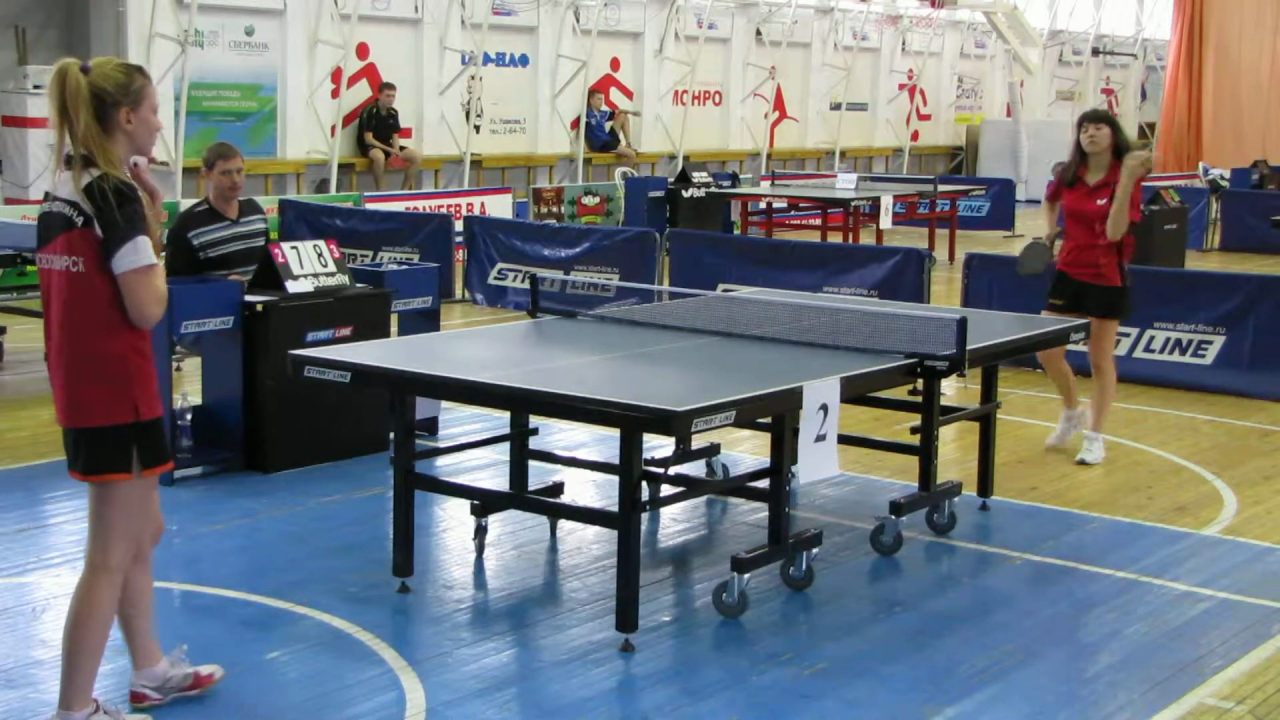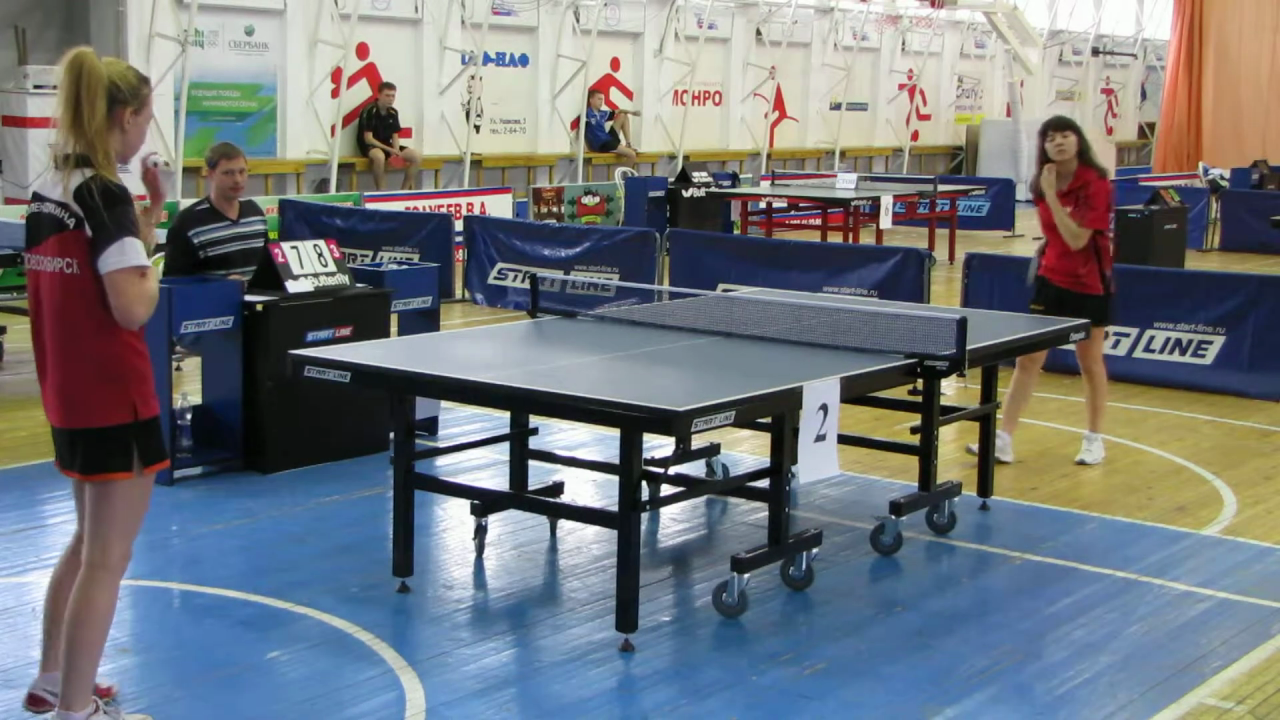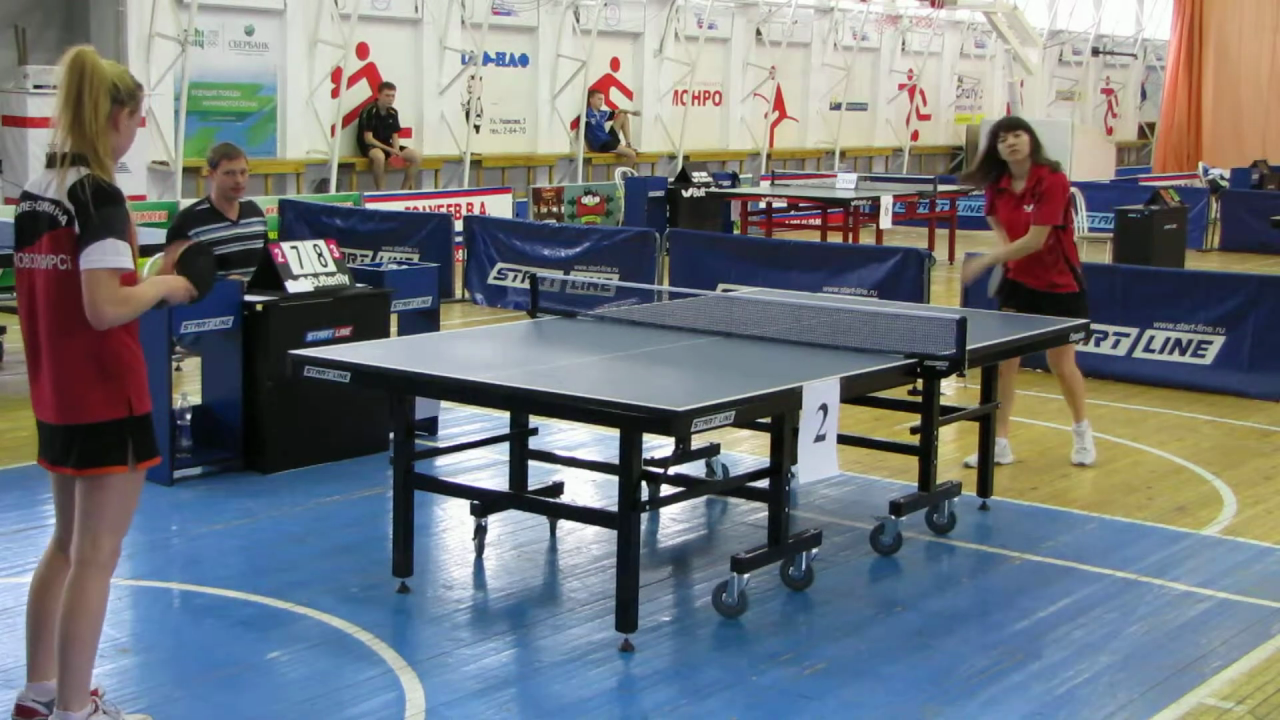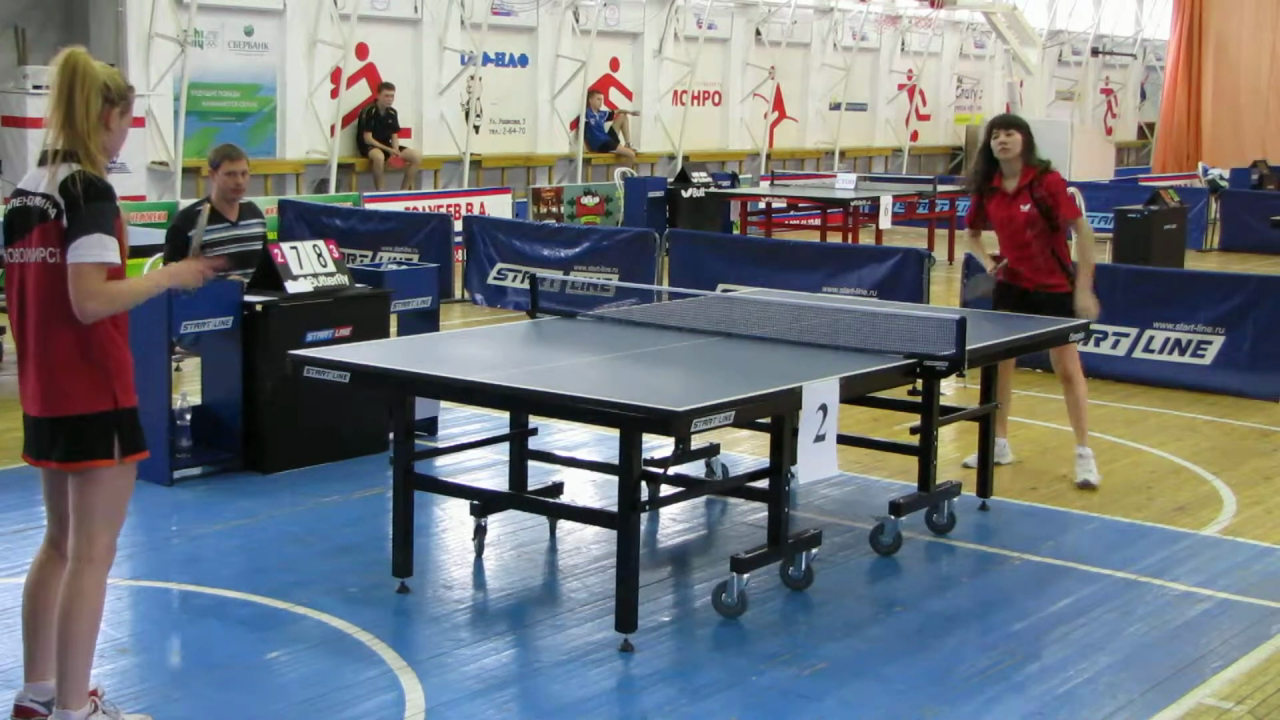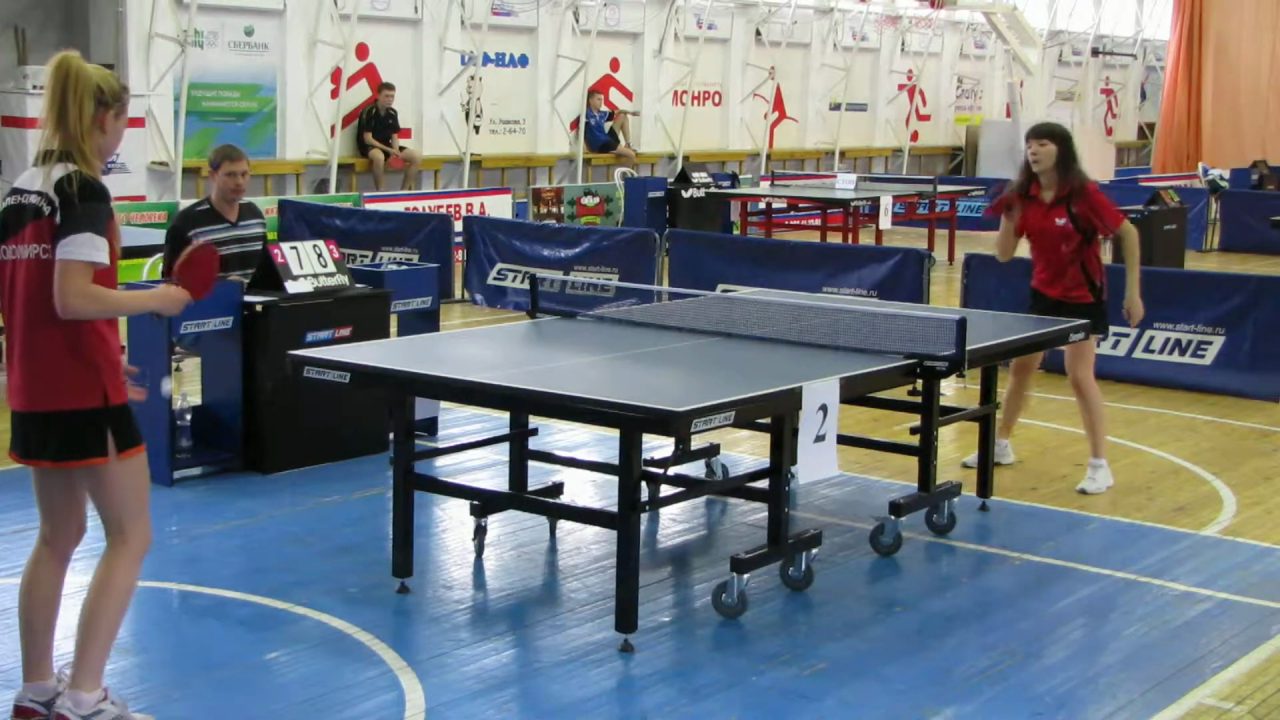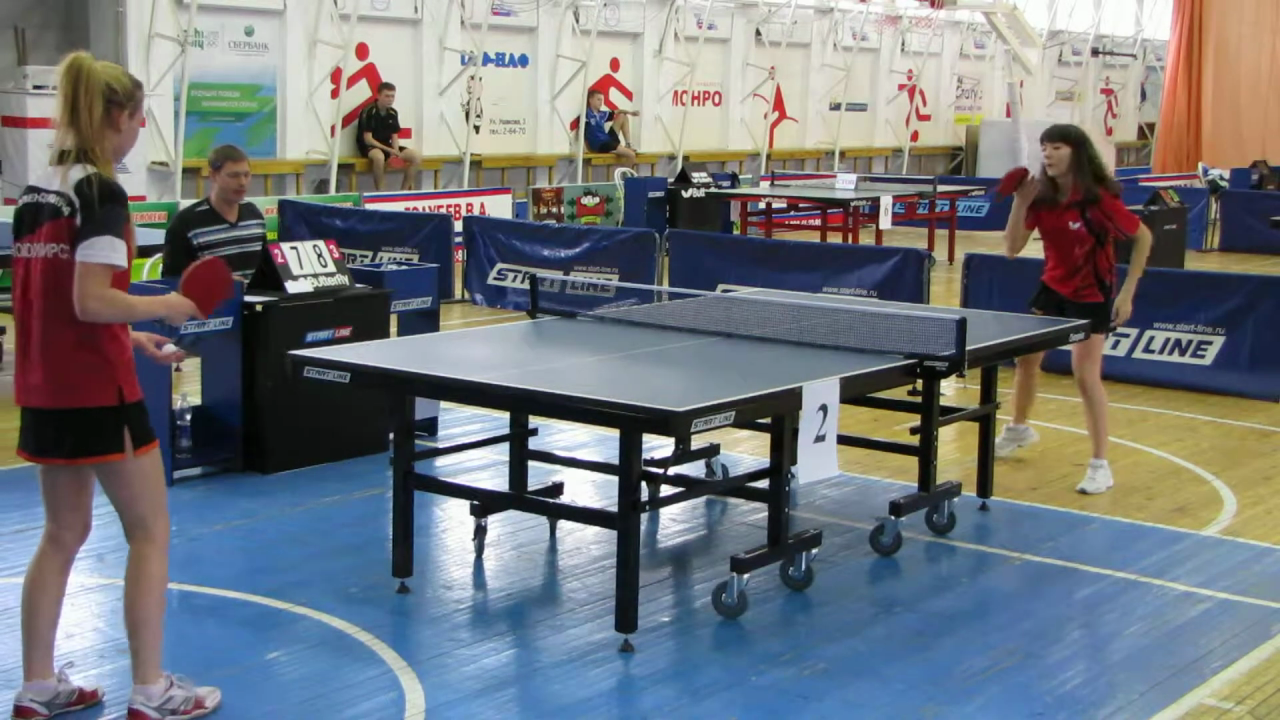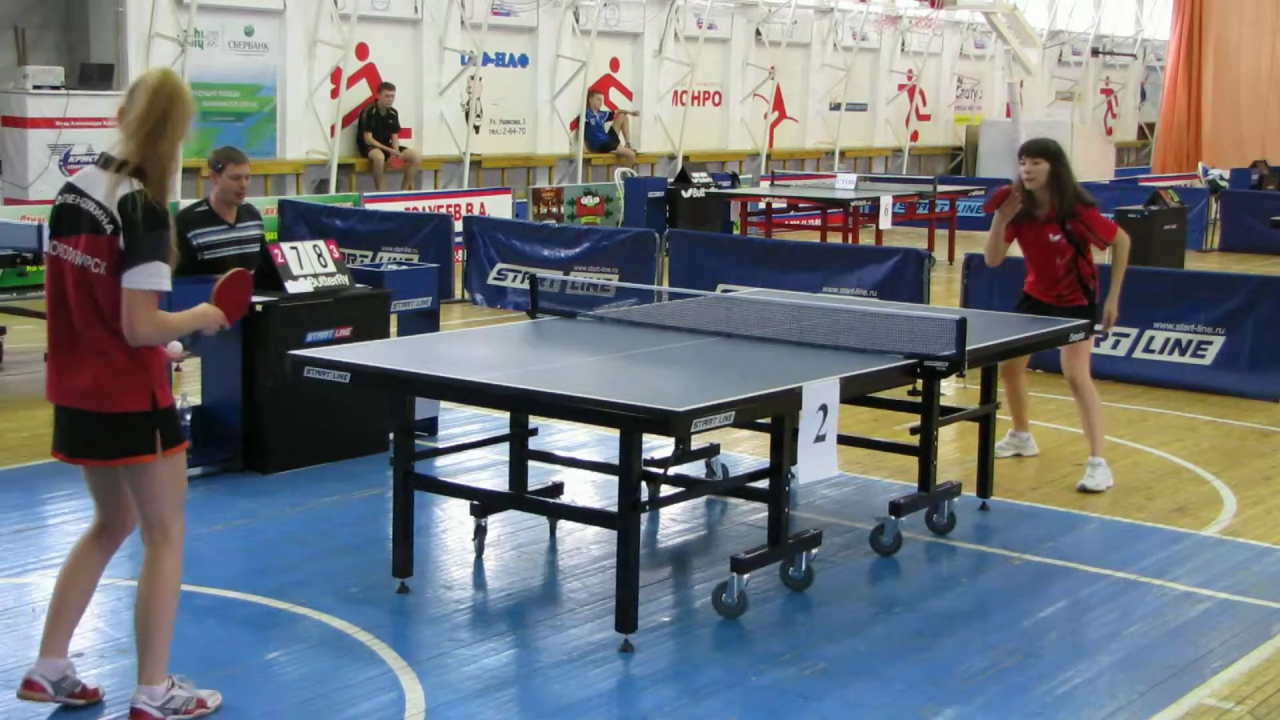
dt=0.3s
person 1, frame 1
left shoulder: (63, 190)
right shoulder: (112, 194)
right elbow: (146, 309)
left wrist: (148, 213)
right wrist: (160, 269)
left hip: (81, 394)
right hip: (118, 398)
left knee: (143, 532)
right knee: (110, 557)
person 1, frame 2
left shoulder: (49, 190)
right shoulder: (103, 194)
right elbow: (132, 309)
left wrist: (149, 220)
right wrist: (154, 277)
left hip: (69, 396)
right hip: (114, 398)
left knee: (89, 542)
right knee: (108, 558)
person 1, frame 3
left shoulder: (36, 191)
right shoulder: (97, 194)
right elbow: (103, 307)
left wrist: (147, 268)
right wrist: (164, 286)
left hip: (56, 398)
right hip: (105, 400)
left knee: (68, 543)
right knee: (96, 557)
person 1, frame 4
right shoulder: (88, 190)
right elbow: (90, 301)
right wrist: (170, 276)
right hip: (92, 397)
left knee: (59, 543)
right knee: (92, 554)
person 1, frame 5
right shoulder: (82, 190)
right elbow: (72, 298)
right wrist: (152, 299)
right hip: (82, 394)
left knee: (58, 536)
right knee: (130, 539)
person 1, frame 6
left shoulder: (35, 189)
right shoulder: (100, 192)
left elbow: (52, 298)
right elbow: (91, 302)
left wrist: (127, 334)
right wrist: (164, 307)
left hip: (44, 391)
right hip: (97, 392)
left knee: (62, 534)
right knee: (150, 536)
person 1, frame 7
left shoulder: (74, 188)
right shoulder: (144, 212)
left elbow: (81, 292)
right elbow: (141, 329)
right wrist: (196, 319)
left hip: (74, 392)
right hip: (130, 399)
left knee: (112, 523)
right knee: (165, 537)
left ankle: (48, 667)
person 2, frame 1
left shoulder: (1129, 180)
right shoulder: (1068, 175)
left elbow: (1115, 233)
right elbow: (1050, 201)
left wrist: (1127, 180)
right wrist: (1052, 233)
left hip: (1107, 279)
right hip: (1069, 272)
left knee: (1100, 360)
right knee: (1046, 351)
left ankle: (1095, 438)
right ankle: (1074, 413)
person 2, frame 2
left shoulder: (1097, 184)
right shoulder: (1043, 184)
left elbow: (1076, 240)
left wrist: (1052, 195)
right wrist: (1047, 243)
left hip: (1089, 287)
right hip: (1050, 281)
left knee: (1091, 364)
right knee: (1027, 361)
left ankle: (1094, 438)
right ankle: (1003, 440)
person 2, frame 3
left shoulder: (1053, 181)
right shoulder: (997, 186)
left elbow: (1035, 241)
left wrist: (984, 261)
right wrist: (1004, 253)
left hip: (1059, 286)
right hip: (1018, 283)
left knee: (1063, 365)
right knee: (1003, 363)
left ankle: (1081, 430)
right ankle: (1000, 444)
person 2, frame 4
left shoulder: (1048, 181)
right shoulder: (986, 189)
left elbow: (1083, 232)
right elbow: (973, 234)
left wrist: (1084, 288)
right wrist: (987, 262)
left hip: (1054, 286)
right hip: (1011, 285)
left knee: (1068, 369)
right knee: (998, 364)
left ankle: (1084, 455)
right ankle: (999, 445)
person 2, frame 5
left shoulder: (1084, 194)
right shoulder: (1023, 196)
left elbow: (1129, 234)
right elbow: (1003, 255)
left wrist: (1133, 291)
right wrist: (1008, 220)
left hip: (1083, 296)
right hip: (1043, 293)
left knee: (1080, 377)
right knee: (1020, 369)
left ankle: (1099, 466)
right ankle: (1001, 446)
person 2, frame 6
left shoulder: (1099, 199)
right shoulder: (1042, 195)
left elbow: (1143, 238)
right elbow: (1013, 248)
left wrist: (1127, 292)
right wrist: (1020, 203)
left hip: (1091, 296)
right hip: (1052, 288)
left knee: (1085, 376)
right knee: (1025, 358)
left ankle: (1100, 466)
right ankle: (1019, 429)
person 2, frame 7
left shoulder: (1077, 210)
right shoulder: (1018, 206)
left elbow: (1122, 242)
right elbow: (992, 259)
left wrist: (1112, 297)
right wrist: (1001, 220)
left hip: (1075, 301)
right hip: (1036, 297)
left knee: (1077, 377)
right knee: (1009, 365)
left ankle: (1098, 463)
right ankle: (1021, 436)
